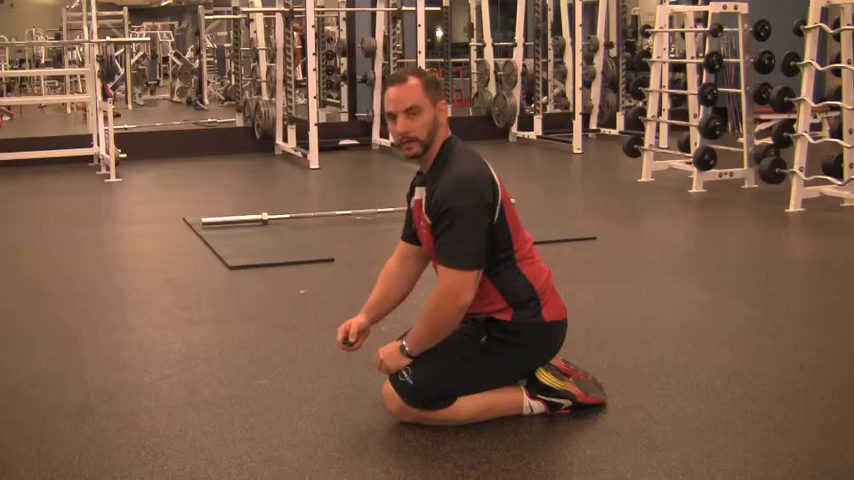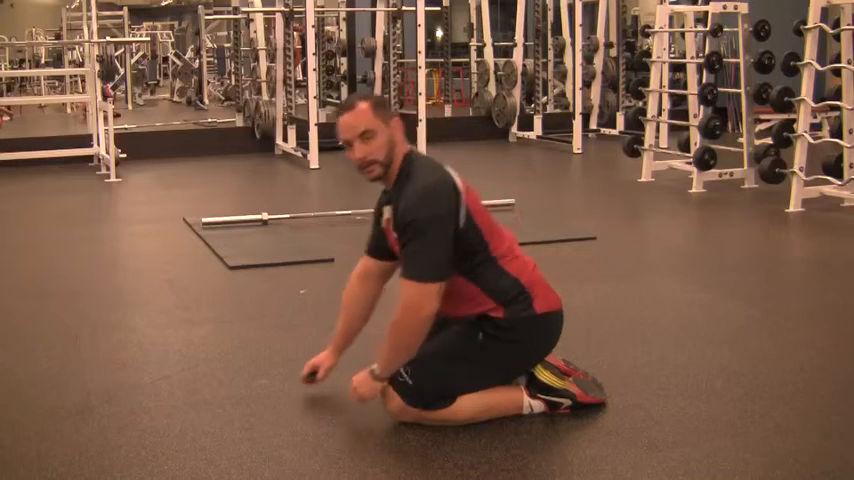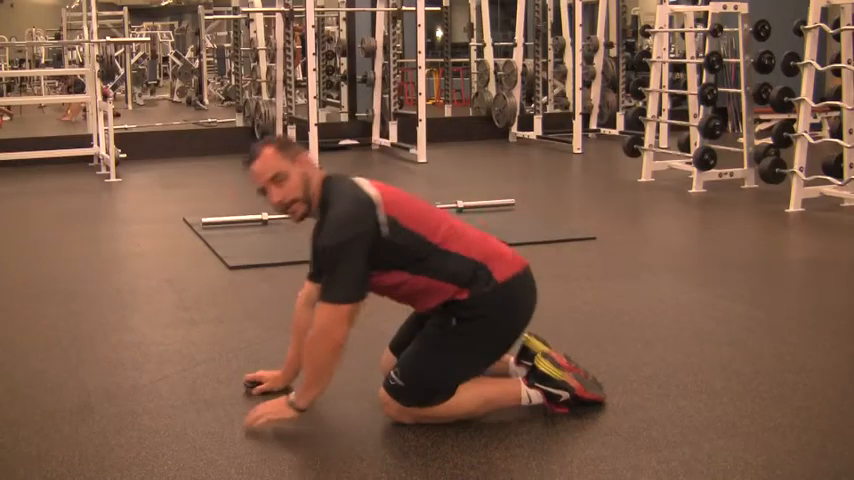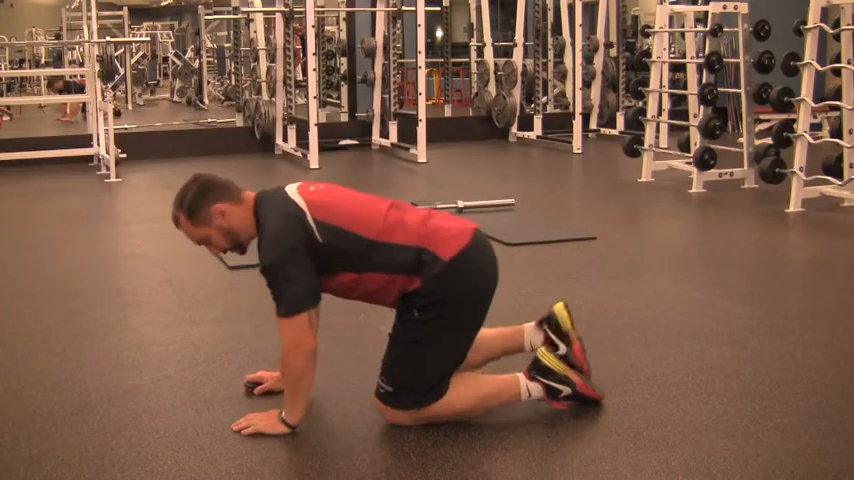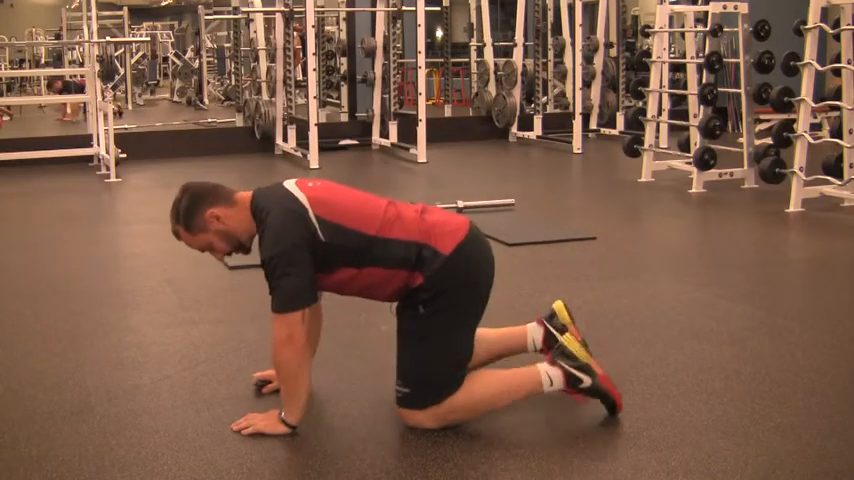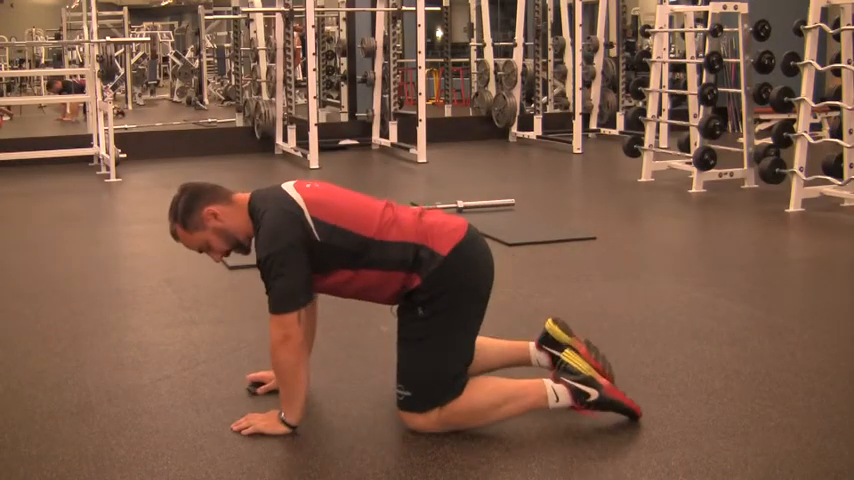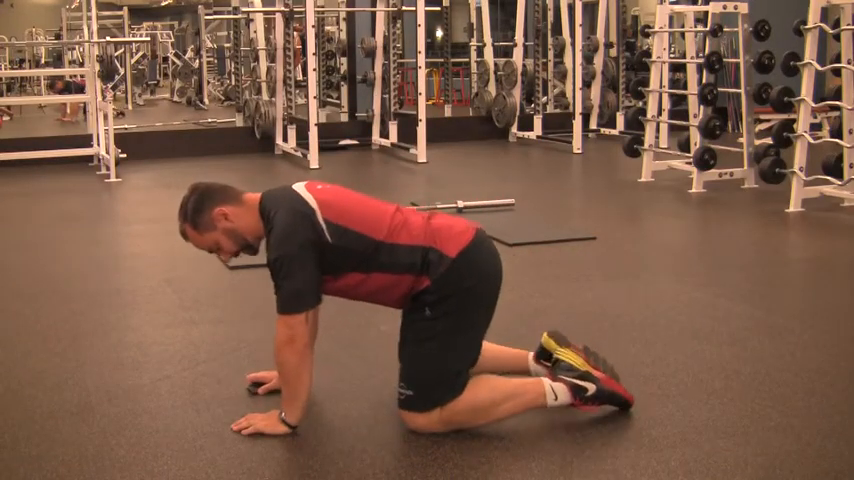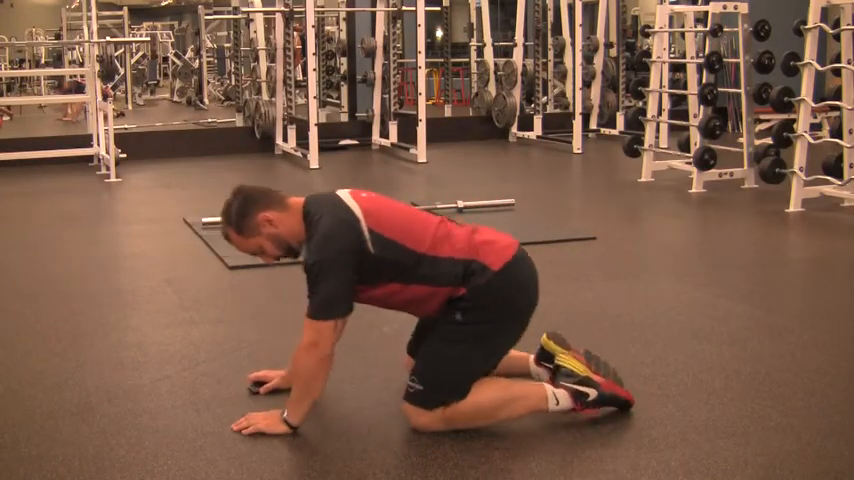
dt=0.5s
person 1, frame 1
left shoulder: (460, 183)
right shoulder: (427, 178)
left elbow: (456, 295)
right elbow: (407, 260)
left wrist: (406, 349)
right wrist: (365, 317)
left hip: (520, 324)
right hip: (497, 312)
left knee: (401, 399)
right knee: (409, 364)
left ankle: (537, 394)
right ankle: (523, 367)
person 1, frame 2
left shoulder: (424, 195)
right shoulder: (395, 195)
left elbow: (419, 309)
right elbow: (367, 278)
left wrist: (378, 374)
right wrist: (333, 351)
left hip: (517, 320)
right hip: (489, 309)
left knee: (402, 400)
right knee: (402, 363)
left ankle: (537, 393)
right ankle: (519, 365)
person 1, frame 3
left shoulder: (345, 220)
right shoulder: (339, 201)
left elbow: (332, 329)
right elbow: (311, 301)
left wrist: (295, 402)
right wrist: (288, 371)
left hip: (493, 293)
right hip: (489, 282)
left knee: (402, 402)
right knee: (393, 364)
left ankle: (538, 385)
right ankle: (518, 362)
person 1, frame 4
left shoulder: (279, 236)
right shoulder: (285, 205)
left elbow: (301, 341)
right elbow: (305, 314)
left wrist: (288, 417)
right wrist: (290, 375)
left hip: (450, 272)
right hip: (462, 250)
left knee: (399, 406)
right knee: (432, 356)
left ankle: (537, 381)
right ankle: (542, 334)
person 1, frame 5
left shoulder: (280, 233)
right shoulder: (280, 203)
left elbow: (291, 334)
right elbow: (309, 304)
left wrist: (288, 416)
right wrist: (293, 373)
left hip: (449, 267)
right hip: (452, 249)
left knee: (421, 409)
right knee: (434, 356)
left ankle: (558, 373)
right ankle: (543, 333)
person 1, frame 6
left shoulder: (276, 231)
right shoulder: (279, 205)
left elbow: (287, 334)
right elbow: (304, 305)
left wrist: (287, 416)
right wrist: (290, 374)
left hip: (446, 268)
right hip: (452, 250)
left knee: (421, 412)
right knee: (434, 360)
left ankle: (565, 387)
right ankle: (545, 349)
person 1, frame 7
left shoulder: (287, 232)
right shoulder: (288, 205)
left elbow: (294, 336)
right elbow: (305, 312)
left wrist: (288, 417)
right wrist: (290, 374)
left hip: (457, 273)
right hip: (462, 256)
left knee: (421, 413)
right knee: (422, 364)
left ankle: (563, 386)
right ankle: (543, 360)
person 1, frame 8
left shoulder: (329, 239)
right shoulder: (327, 211)
left elbow: (319, 343)
right elbow: (320, 314)
left wrist: (289, 418)
right wrist: (292, 373)
left hip: (495, 286)
right hip: (492, 268)
left knee: (425, 412)
right knee: (420, 365)
left ankle: (566, 391)
right ankle: (544, 362)
